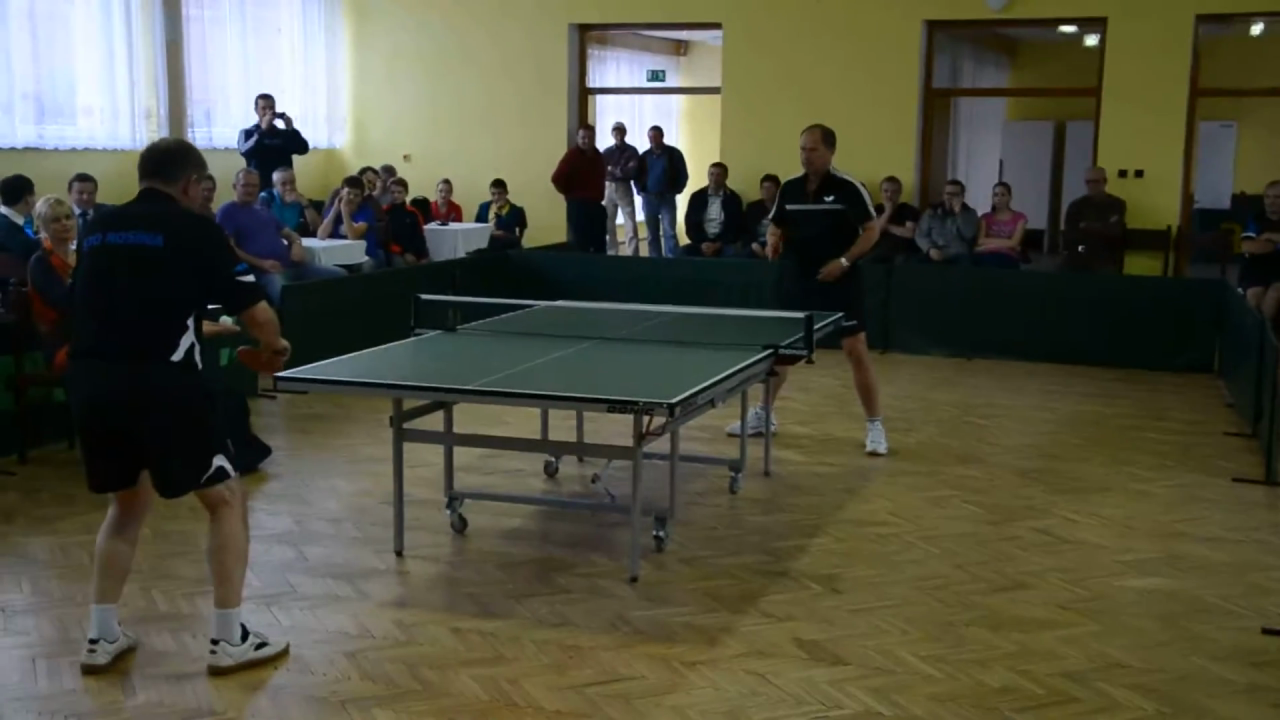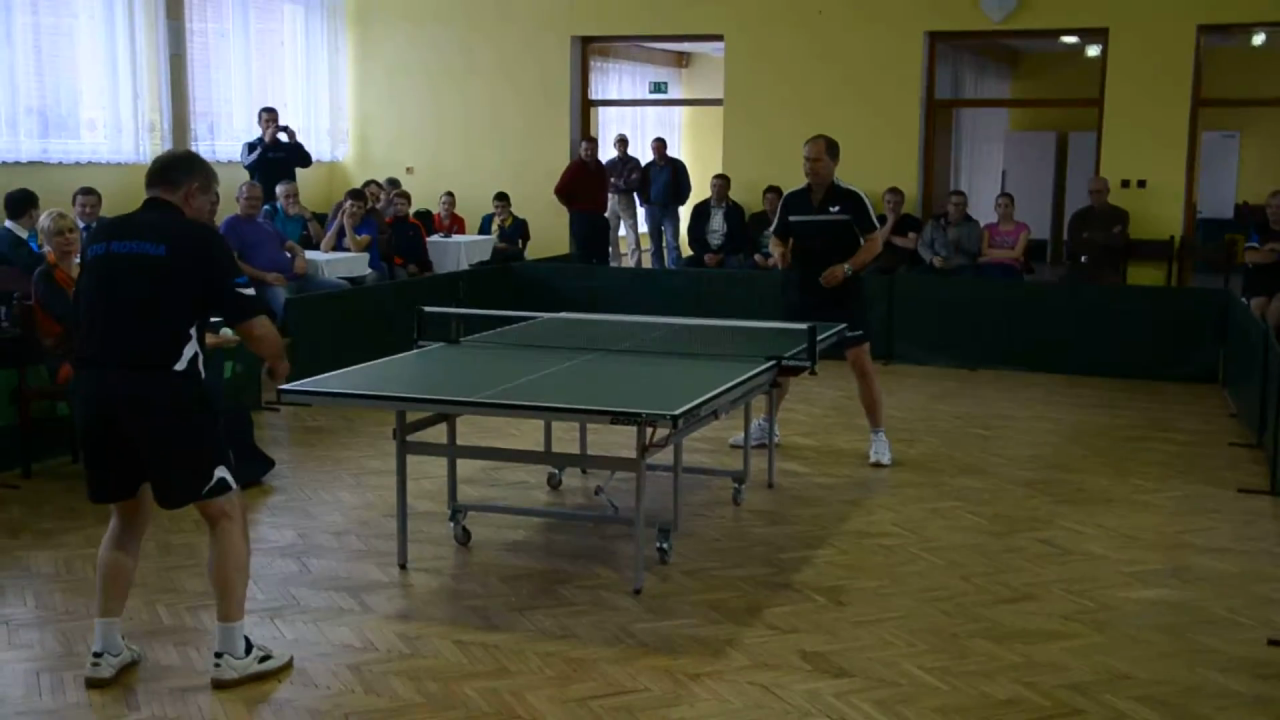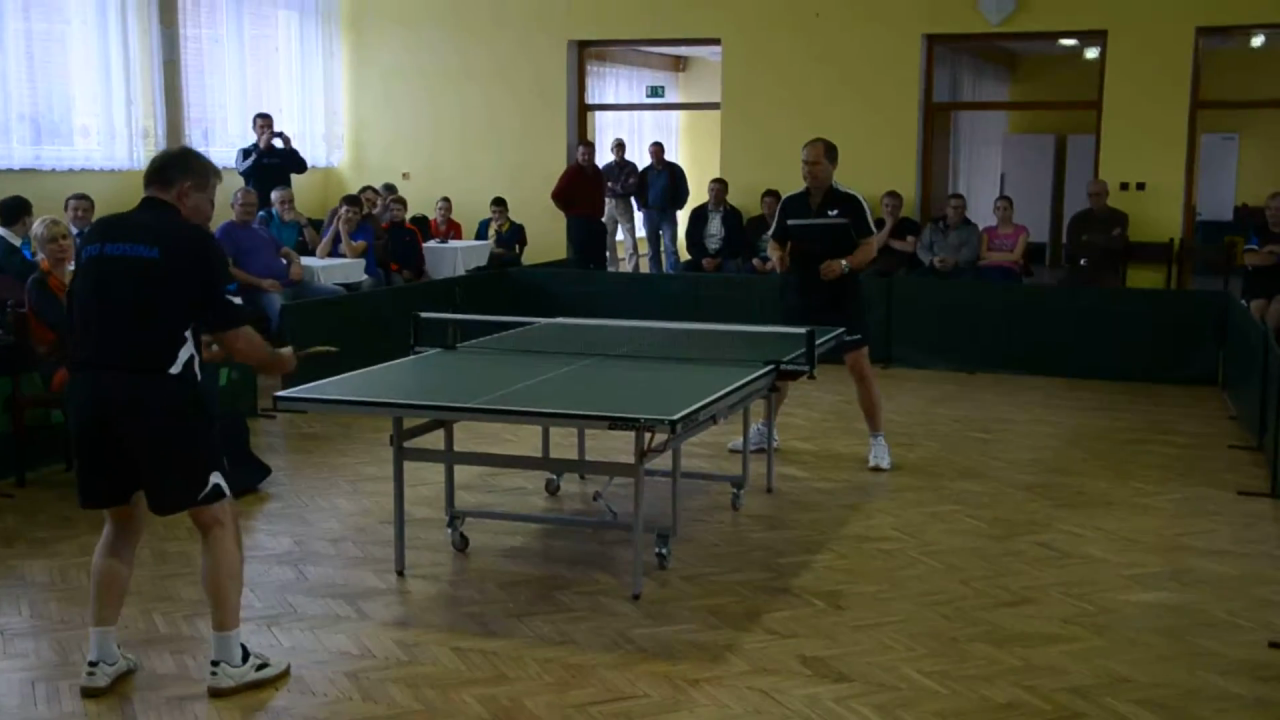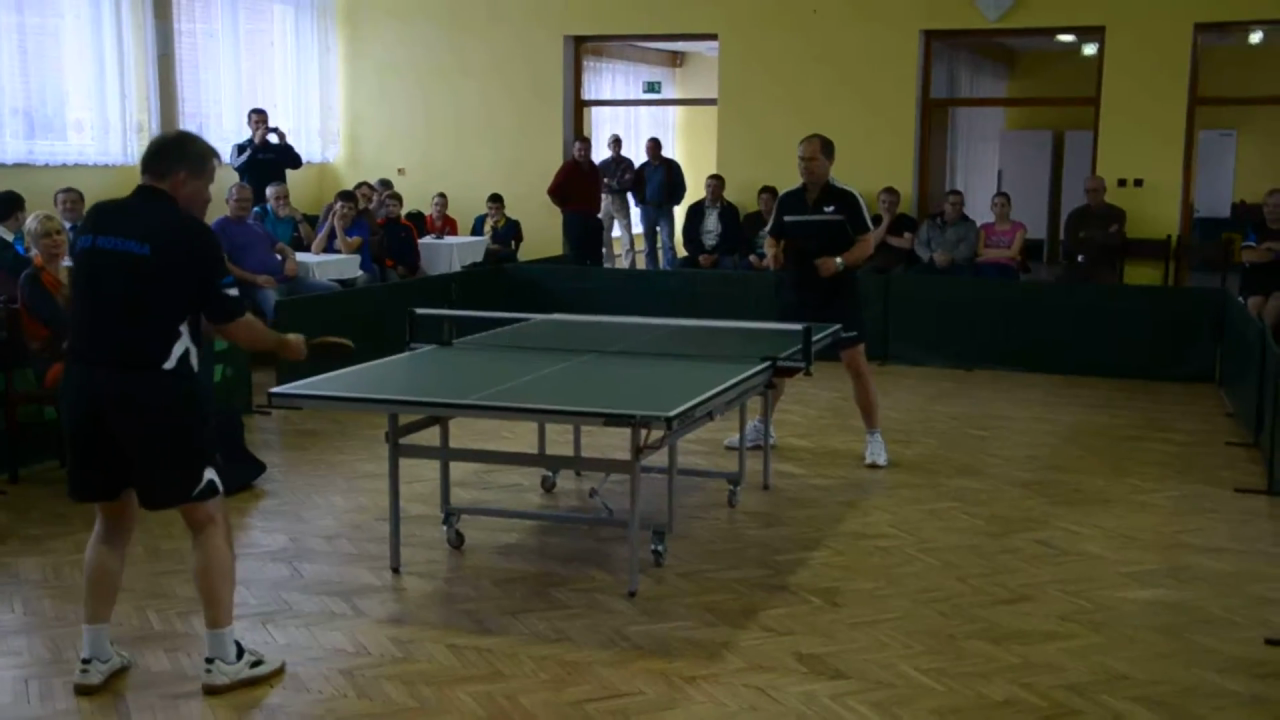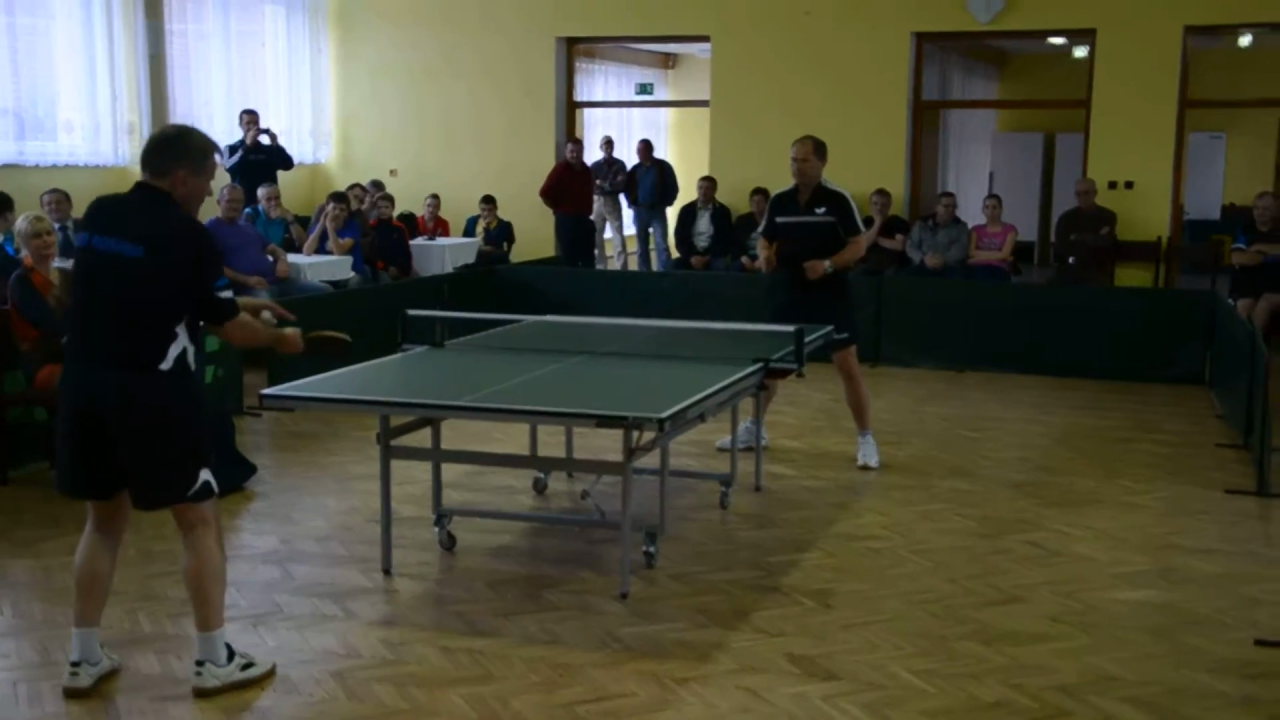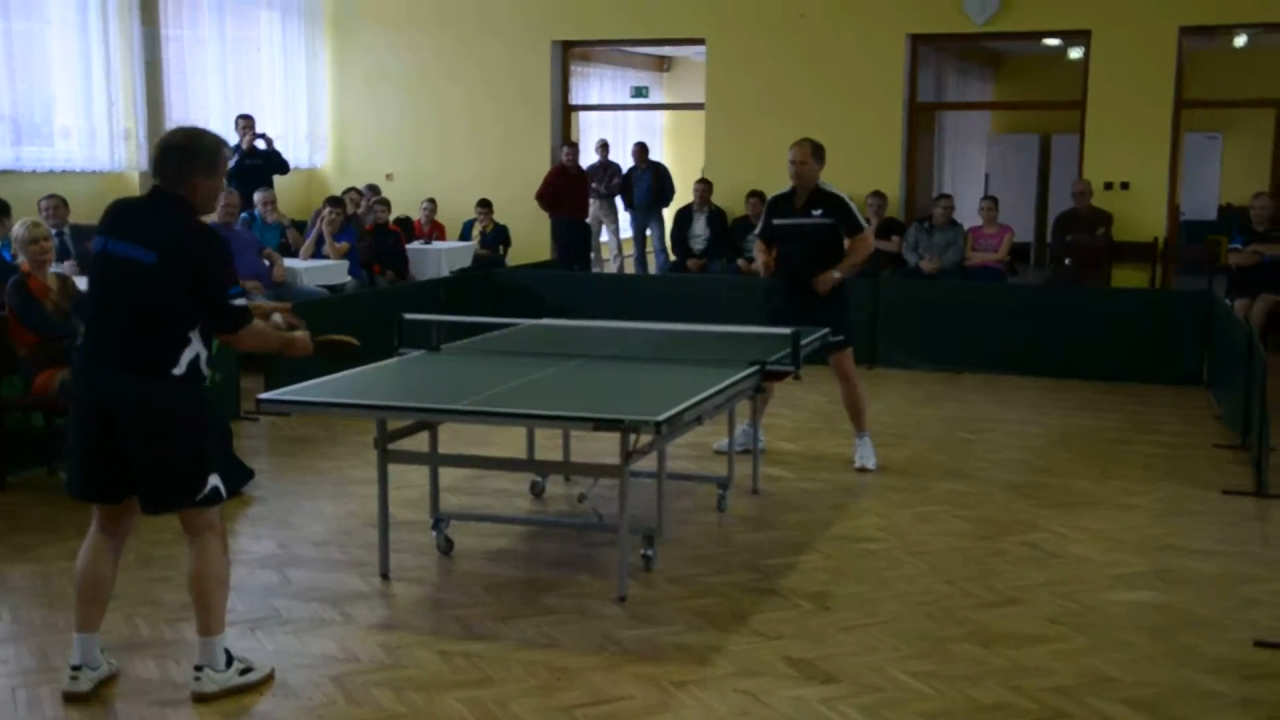
dt=0.2s
person 1, frame 1
left shoulder: (97, 229)
right shoulder: (195, 229)
right elbow: (257, 314)
right wrist: (274, 345)
left hip: (90, 382)
right hip: (159, 383)
left knee: (127, 503)
right knee: (227, 500)
left ankle: (101, 637)
right ankle: (229, 640)
person 1, frame 2
left shoulder: (102, 237)
right shoulder: (198, 239)
right elbow: (254, 327)
right wrist: (277, 361)
left hip: (94, 391)
right hip: (162, 393)
left knee: (128, 515)
right knee: (226, 512)
left ankle: (105, 651)
right ankle: (232, 653)
person 1, frame 3
left shoulder: (98, 235)
right shoulder: (192, 242)
right elbow: (234, 336)
right wrist: (277, 361)
left hip: (89, 393)
right hip: (158, 396)
left knee: (122, 522)
right knee: (218, 520)
left ankle: (101, 660)
right ankle: (228, 661)
person 1, frame 4
left shoulder: (95, 221)
right shoulder: (188, 233)
right elbow: (233, 324)
left wrist: (186, 322)
right wrist: (285, 345)
left hip: (85, 385)
right hip: (154, 390)
left knee: (113, 519)
right knee: (208, 518)
left ankle: (94, 657)
right ankle: (223, 658)
person 1, frame 5
left shoulder: (97, 216)
right shoulder: (185, 234)
right elbow: (229, 328)
left wrist: (240, 304)
right wrist: (279, 339)
left hip: (85, 384)
right hip: (150, 390)
left knee: (104, 519)
right knee: (199, 521)
left ankle: (83, 660)
right ankle: (214, 661)
person 1, frame 6
left shoulder: (116, 218)
right shoulder: (199, 240)
right elbow: (240, 334)
left wrist: (251, 307)
right wrist: (289, 342)
left hip: (97, 387)
right hip: (161, 395)
left knee: (108, 523)
right knee: (205, 526)
left ankle: (84, 663)
right ankle: (213, 665)
person 2, frame 1
left shoulder: (849, 188)
right shoulder: (789, 188)
left elbow: (872, 230)
right elbow: (776, 226)
left wrist: (844, 261)
right wrist: (773, 242)
left hip: (839, 285)
right hip: (797, 283)
left knee: (856, 352)
left ankle: (874, 426)
right ankle: (763, 414)
person 2, frame 2
left shoulder: (853, 199)
right shoulder: (791, 200)
left elbow: (875, 242)
right elbow: (777, 239)
left wrist: (846, 267)
right wrist: (780, 253)
left hip: (843, 295)
right hip: (800, 295)
left knee: (861, 364)
left ankle: (878, 437)
right ankle: (766, 426)
person 2, frame 3
left shoulder: (851, 203)
right shoulder: (789, 204)
left elbow: (870, 247)
right elbow: (774, 243)
left wrist: (844, 265)
right wrist: (778, 257)
left hip: (841, 299)
right hip: (798, 299)
left knee: (860, 368)
left ankle: (878, 441)
right ankle: (765, 430)
person 2, frame 4
left shoulder: (847, 199)
right shoulder: (786, 200)
left elbow: (866, 244)
right elbow: (772, 239)
left wrist: (839, 262)
right wrist: (773, 254)
left hip: (838, 296)
right hip: (795, 295)
left knee: (856, 365)
left ankle: (874, 438)
right ankle: (762, 427)
person 2, frame 5
left shoulder: (838, 200)
right shoulder: (779, 201)
left elbow: (858, 245)
right elbow: (765, 240)
left wrist: (828, 265)
right wrist: (765, 256)
left hip: (830, 297)
right hip: (788, 296)
left knee: (847, 367)
left ankle: (866, 439)
right ankle: (754, 428)
person 2, frame 6
left shoulder: (836, 203)
right shoulder: (776, 204)
left elbow: (865, 243)
right elbow: (762, 243)
left wrist: (836, 274)
right wrist: (762, 260)
left hip: (825, 300)
right hip: (783, 299)
left knee: (844, 369)
left ankle: (863, 441)
right ankle: (751, 431)
